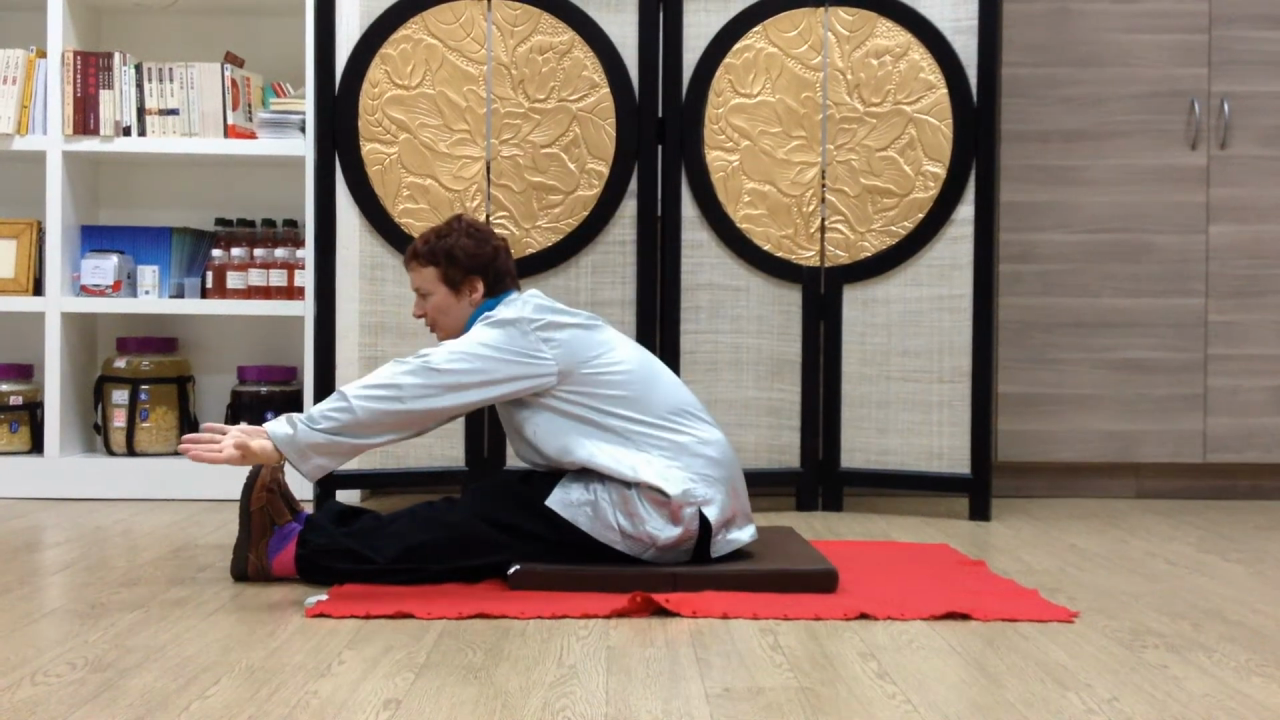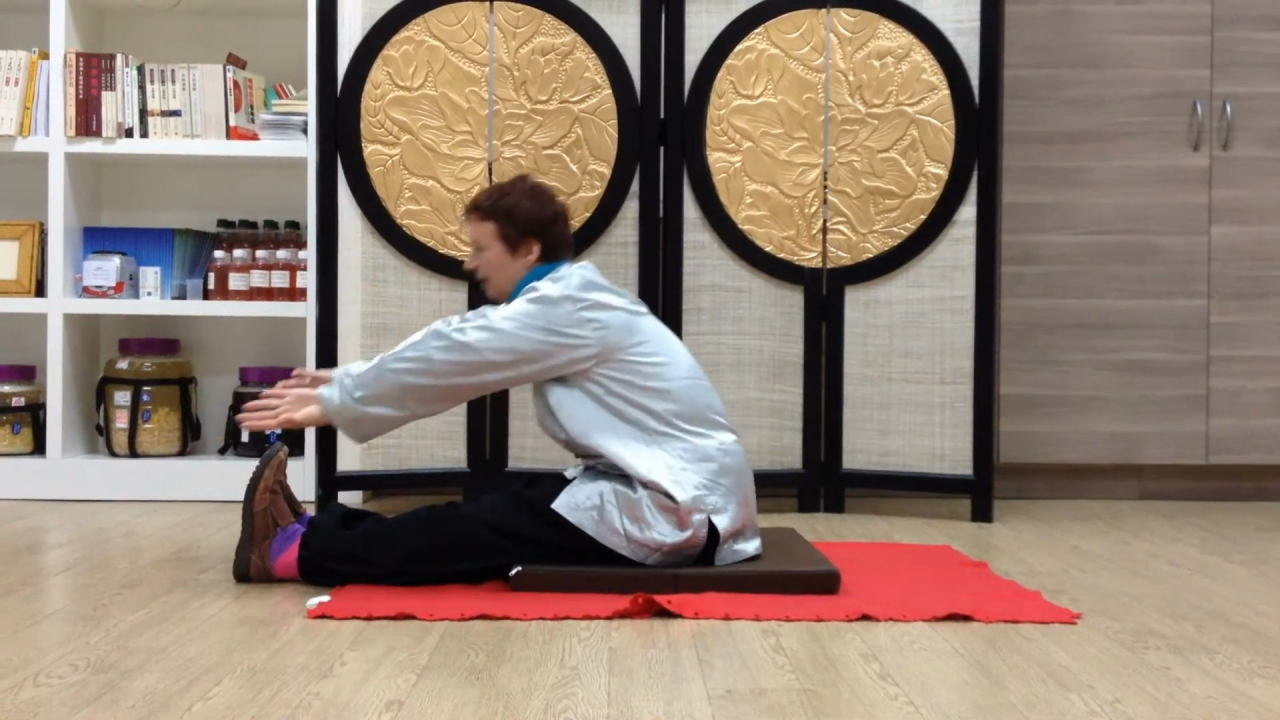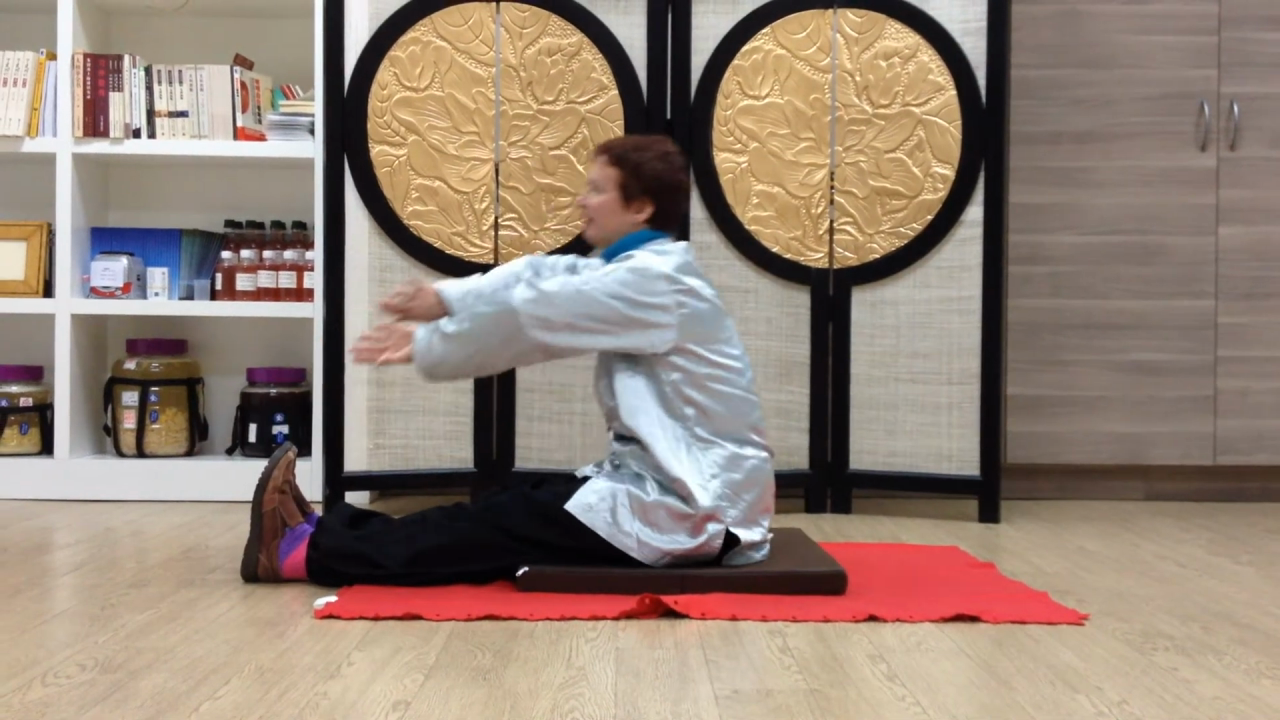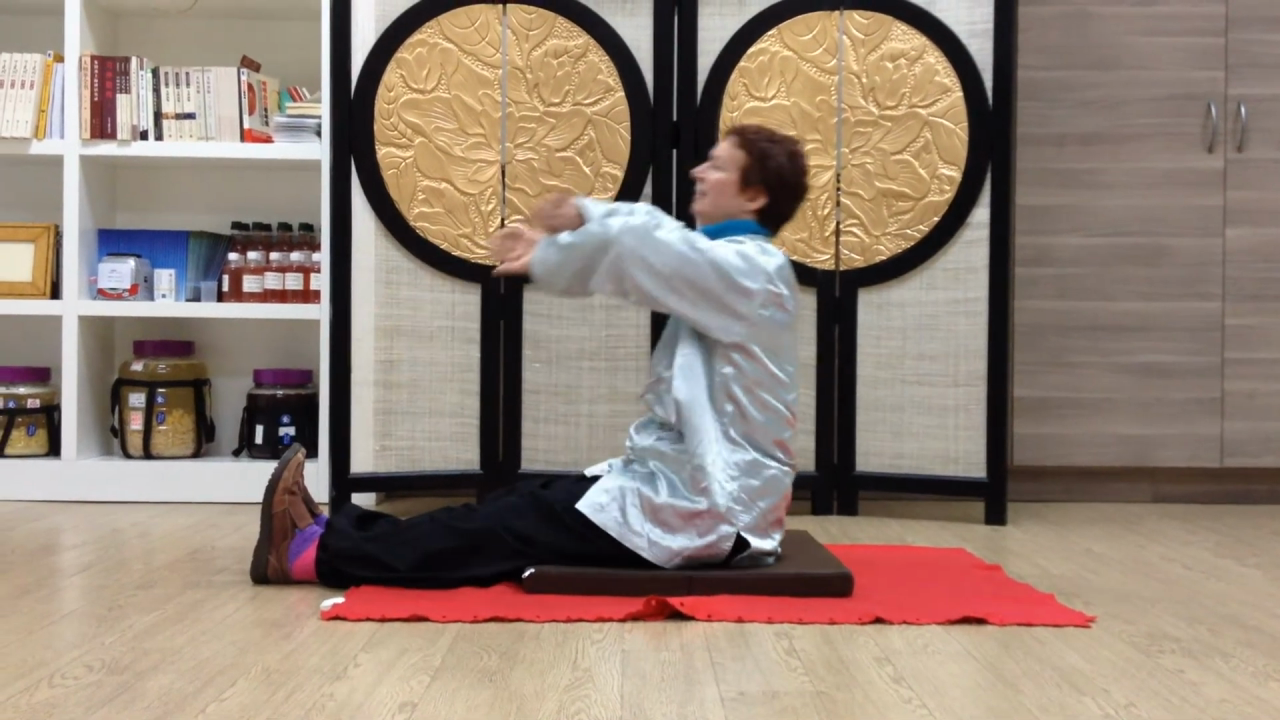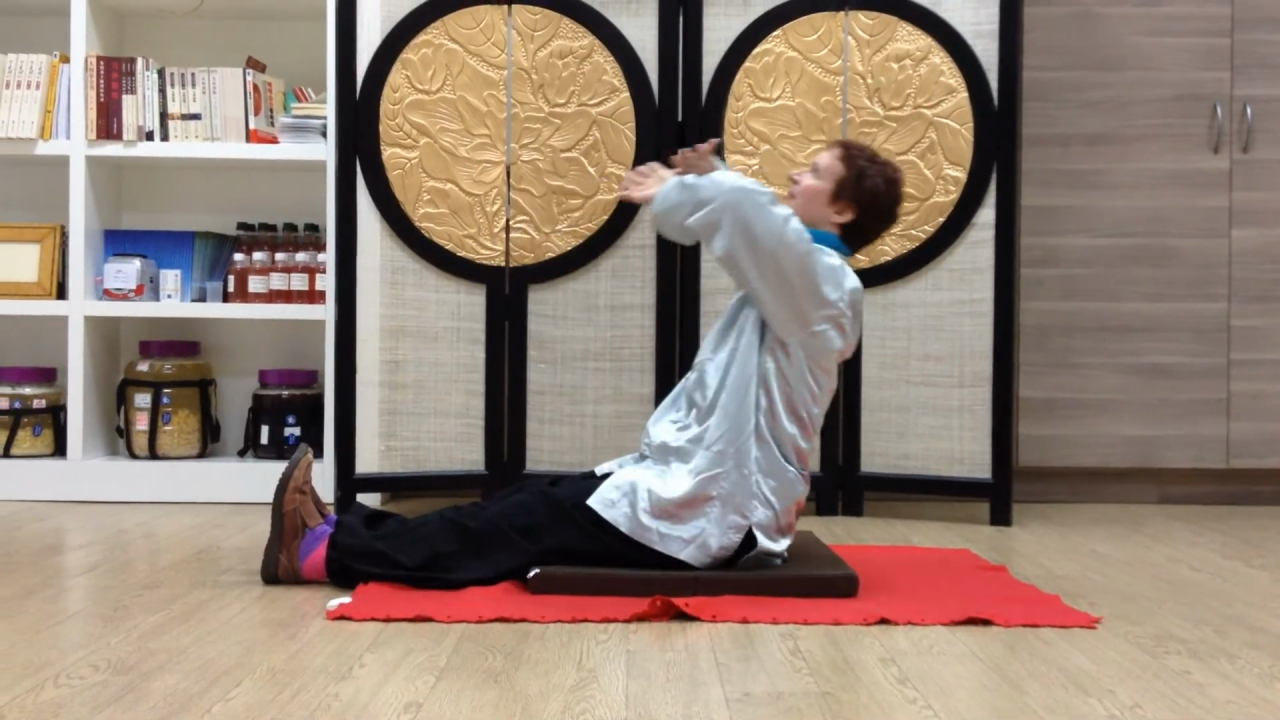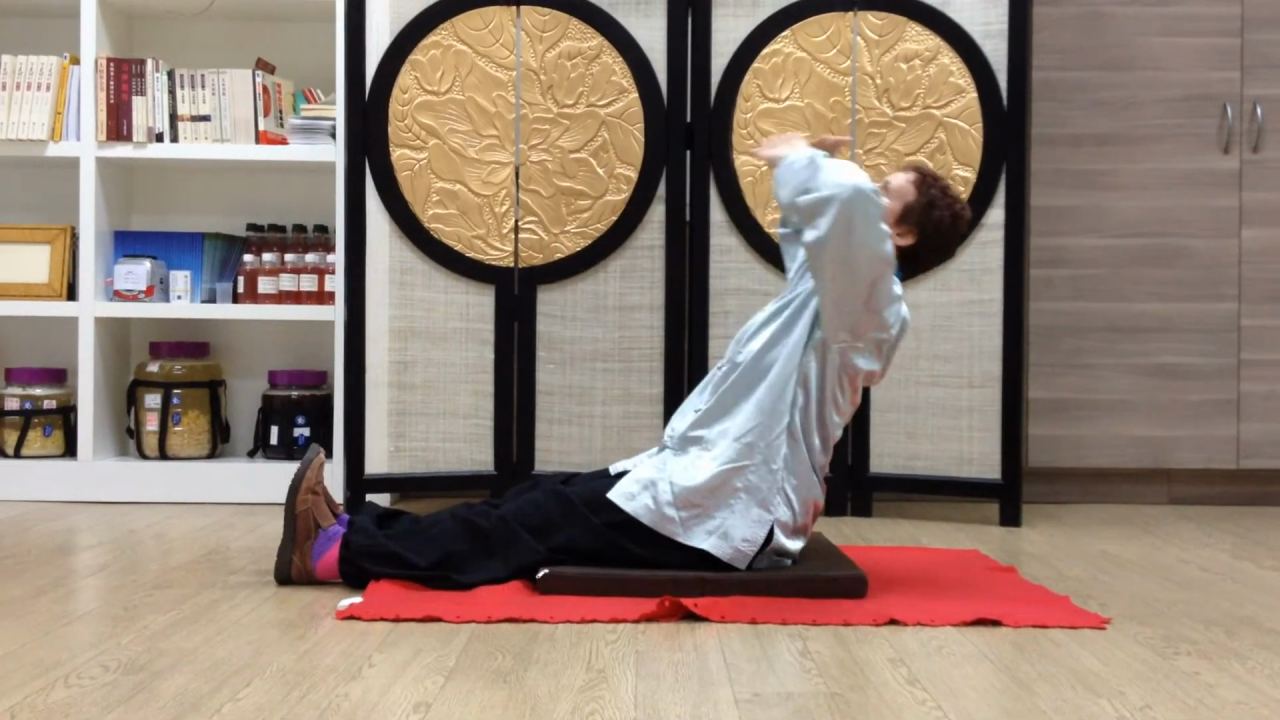
dt=0.4s
person 1, frame 1
left shoulder: (519, 335)
right shoulder: (523, 324)
left elbow: (405, 393)
right elbow: (415, 393)
left wrist: (280, 441)
right wrist: (284, 437)
left hip: (668, 506)
right hip: (669, 491)
left knee: (477, 526)
right knee: (483, 504)
left ankle: (294, 551)
right ankle: (313, 533)
person 1, frame 2
left shoulder: (564, 308)
right shoulder: (565, 297)
left elbow: (450, 361)
right elbow: (455, 347)
left wrist: (333, 403)
right wrist: (341, 382)
left hip: (675, 509)
right hip: (672, 490)
left knee: (487, 530)
right knee: (493, 508)
left ankle: (295, 552)
right ankle: (312, 534)
person 1, frame 3
left shoulder: (654, 280)
right shoulder: (645, 267)
left elbow: (532, 314)
right elbow: (539, 277)
left wrist: (428, 343)
right wrist: (444, 298)
left hip: (691, 509)
right hip: (684, 487)
left knee: (502, 531)
right knee: (508, 509)
left ankle: (303, 552)
right ankle: (321, 533)
person 1, frame 4
left shoulder: (749, 270)
right shoulder: (732, 262)
left elbow: (635, 243)
right elbow: (646, 236)
right wrist: (572, 225)
left hip: (705, 509)
right hip: (695, 485)
left knee: (511, 530)
right knee: (520, 506)
left ankle: (314, 552)
right ankle: (331, 532)
person 1, frame 5
left shoulder: (818, 280)
right shoulder: (805, 279)
left elbow: (745, 207)
right elbow: (742, 221)
left wrist: (683, 187)
right wrist: (685, 185)
left hip: (711, 511)
right hip: (701, 491)
left knee: (521, 528)
right knee: (526, 505)
left ankle: (324, 552)
right ankle: (341, 532)
person 1, frame 6
left shoulder: (870, 304)
right shoulder: (839, 290)
left elbow: (852, 200)
right elbow: (816, 224)
left wrist: (803, 161)
right wrist: (800, 166)
left hip: (720, 514)
right hip: (711, 490)
left knee: (532, 528)
right knee: (537, 502)
left ankle: (336, 553)
right ankle: (353, 532)
